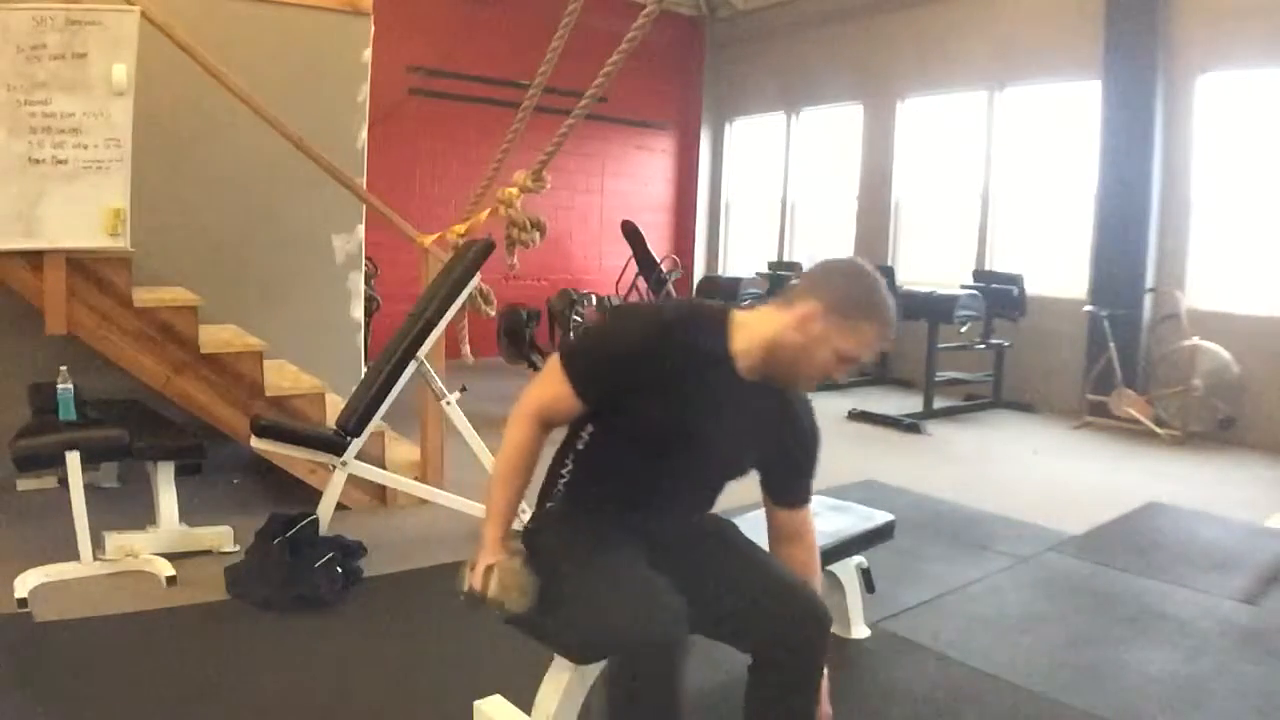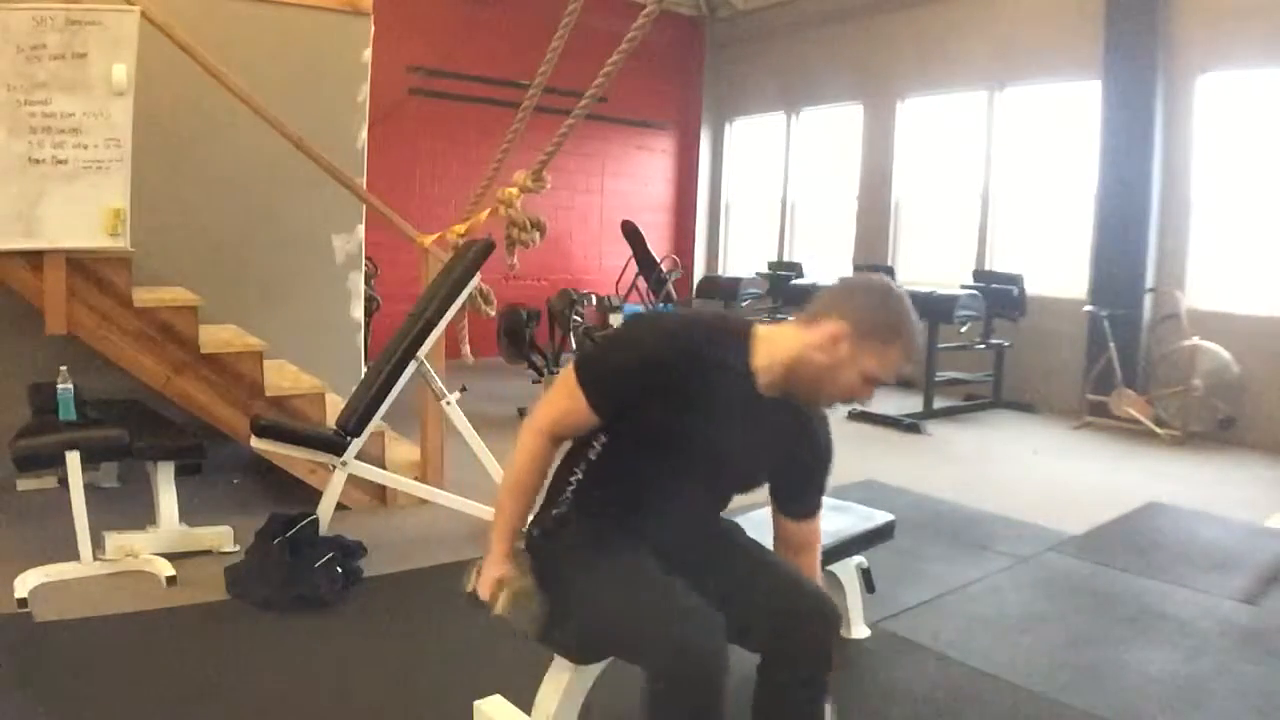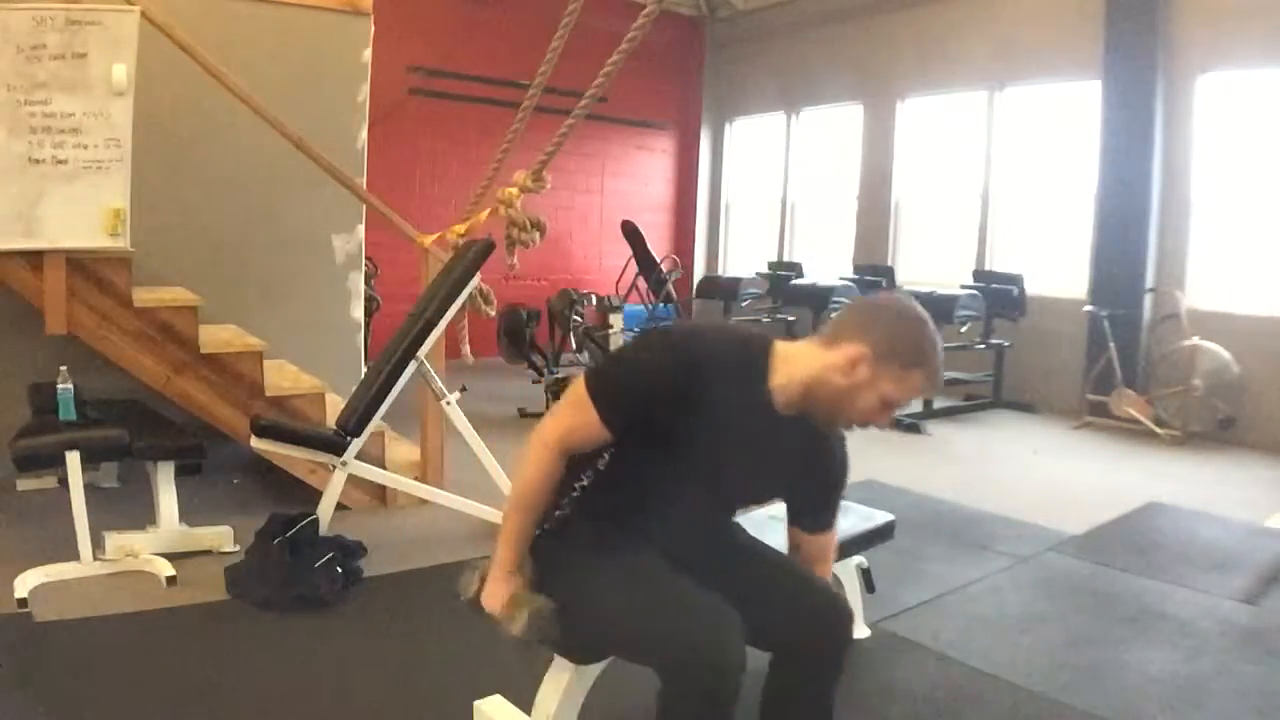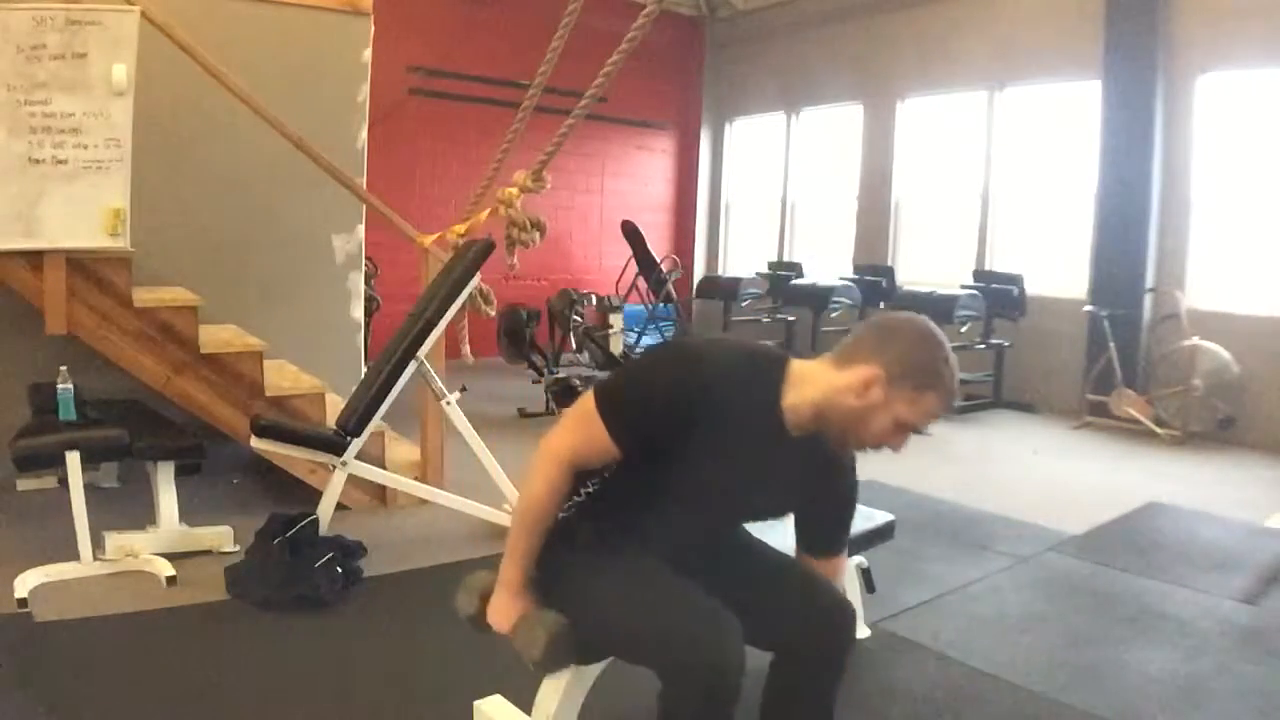
dt=0.1s
person 1, frame 1
left shoulder: (789, 418)
right shoulder: (654, 335)
left elbow: (792, 534)
right elbow: (533, 414)
left wrist: (812, 662)
right wrist: (494, 545)
left hip: (679, 538)
right hip: (579, 537)
left knee: (801, 624)
right knee: (655, 630)
person 1, frame 2
left shoulder: (803, 431)
right shoulder: (674, 346)
left elbow: (798, 545)
right elbow: (546, 427)
left wrist: (811, 682)
right wrist: (500, 555)
right hip: (585, 540)
left knee: (811, 622)
right knee: (691, 641)
person 1, frame 3
left shoulder: (818, 446)
right shoulder: (691, 362)
left elbow: (812, 558)
right elbow: (554, 438)
right wrist: (505, 570)
right hip: (587, 547)
left knee: (823, 621)
right knee: (708, 646)
person 1, frame 4
left shoulder: (828, 466)
right shoulder: (702, 376)
left elbow: (822, 580)
right elbow: (562, 452)
right wrist: (512, 586)
right hip: (590, 548)
left knee: (827, 621)
right knee: (707, 649)
